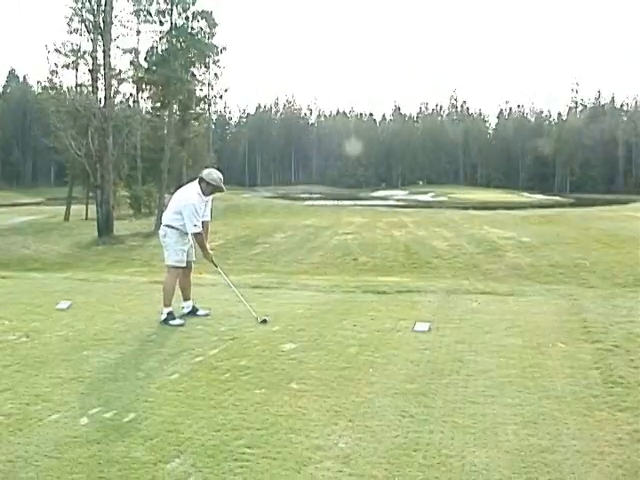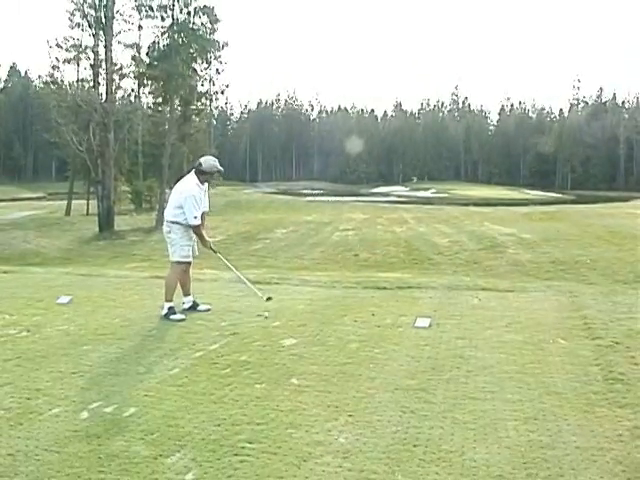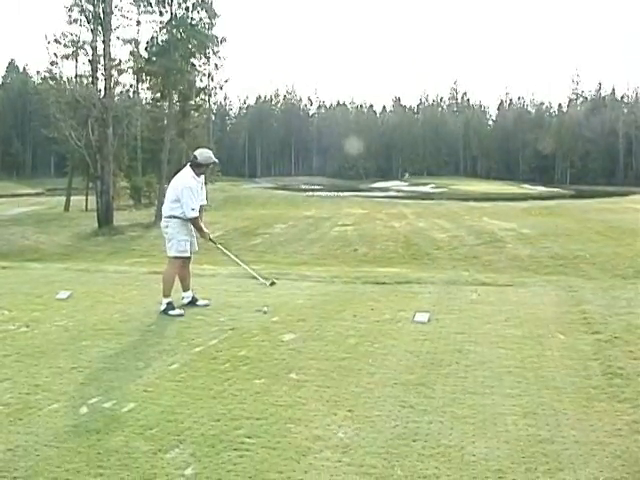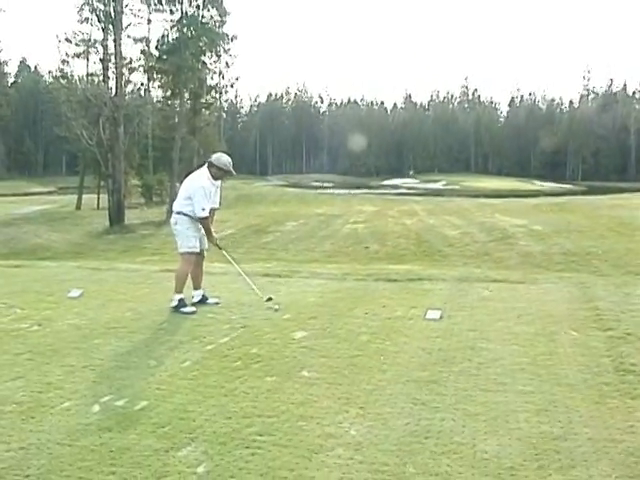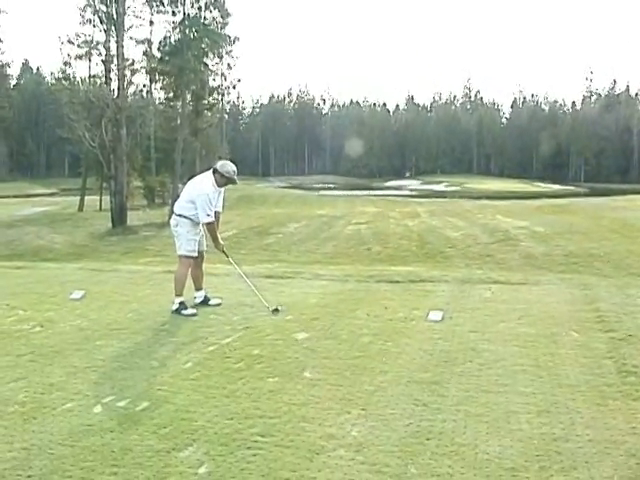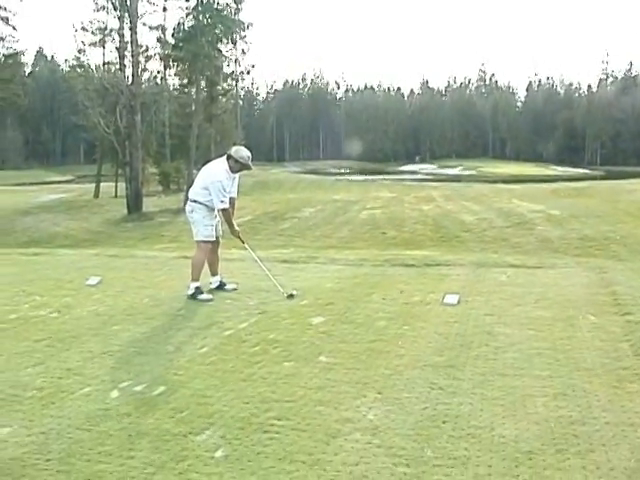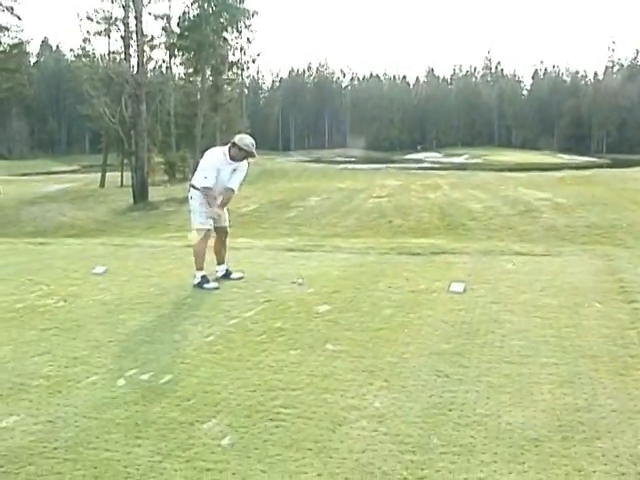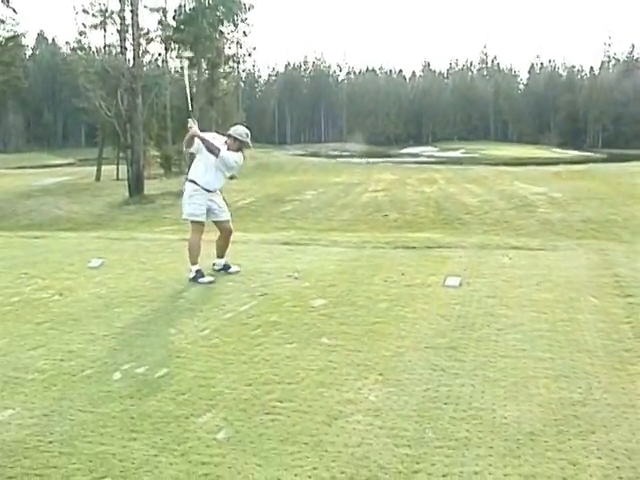
dt=0.4s
person 1, frame 1
left shoulder: (205, 193)
right shoulder: (191, 198)
left elbow: (205, 219)
right elbow: (196, 229)
left wrist: (206, 244)
right wrist: (205, 251)
left hip: (184, 232)
right hip: (172, 232)
left knee: (187, 269)
right knee: (174, 272)
left ankle: (188, 307)
right ankle: (166, 313)
person 1, frame 2
left shoulder: (202, 183)
right shoulder: (190, 189)
left elbow: (203, 210)
right elbow: (194, 221)
left wrist: (203, 233)
right wrist: (203, 239)
left hip: (186, 227)
right hip: (176, 228)
left knee: (186, 266)
right knee: (177, 267)
left ankle: (188, 302)
right ankle: (168, 308)
person 1, frame 3
left shoulder: (198, 176)
right shoulder: (187, 182)
left elbow: (200, 203)
right elbow: (192, 213)
left wrist: (201, 225)
right wrist: (202, 231)
left hip: (185, 222)
right hip: (175, 223)
left knee: (186, 260)
right knee: (175, 262)
left ankle: (188, 297)
right ankle: (166, 303)
person 1, frame 4
left shoulder: (214, 179)
right shoulder: (201, 183)
left elbow: (212, 207)
right elbow: (202, 214)
left wrist: (210, 230)
right wrist: (210, 234)
left hip: (195, 220)
right hip: (184, 220)
left knee: (199, 258)
right knee: (188, 259)
left ankle: (198, 295)
right ankle: (177, 300)
person 1, frame 5
left shoulder: (217, 183)
right shoulder: (204, 188)
left elbow: (216, 211)
right elbow: (208, 220)
left wrist: (217, 235)
right wrist: (216, 241)
left hip: (195, 222)
right hip: (183, 222)
left knee: (199, 259)
right knee: (186, 262)
left ankle: (200, 296)
right ankle: (178, 303)
person 1, frame 6
left shoulder: (232, 169)
right shoulder: (218, 175)
left elbow: (231, 198)
right elbow: (223, 206)
left wrist: (232, 221)
right wrist: (232, 227)
left hip: (210, 208)
right hip: (199, 208)
left knee: (214, 244)
right knee: (204, 247)
left ankle: (216, 281)
right ankle: (194, 288)
person 1, frame 7
left shoulder: (242, 164)
right shoulder: (214, 156)
left elbow: (230, 189)
right elbow: (206, 186)
left wrist: (220, 208)
right wrist: (212, 208)
left hip: (217, 199)
right hip: (200, 196)
left knee: (223, 234)
right knee: (204, 235)
left ankle: (222, 269)
right ankle: (199, 277)
person 1, frame 8
left shoulder: (237, 158)
right shoulder: (212, 138)
left elbow: (216, 152)
right elbow: (187, 146)
left wrist: (199, 135)
right wrist: (192, 133)
left hip: (213, 194)
right hip: (195, 190)
left knee: (227, 229)
right knee: (197, 230)
left ankle: (220, 262)
right ankle: (194, 271)
